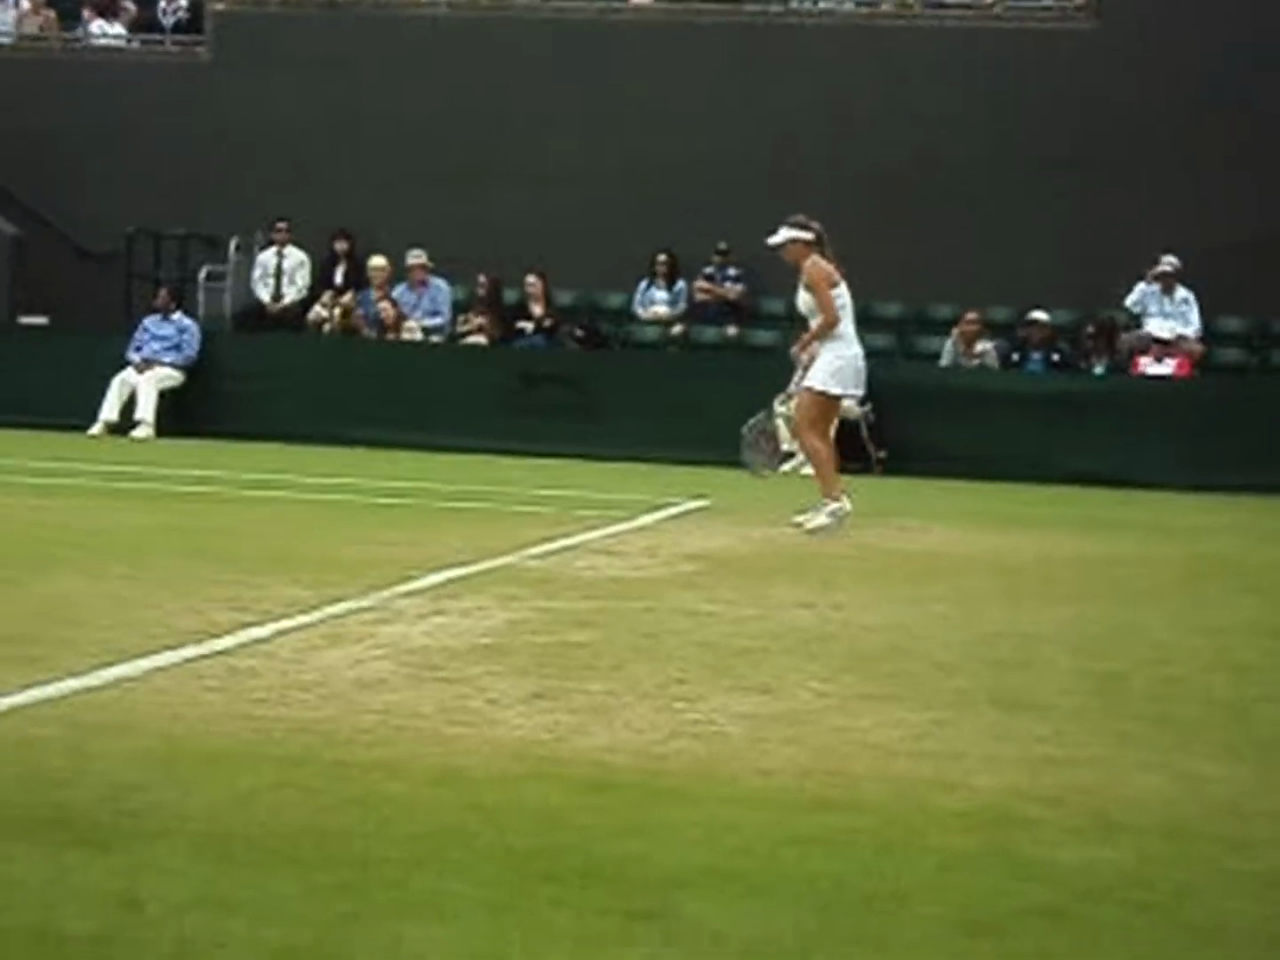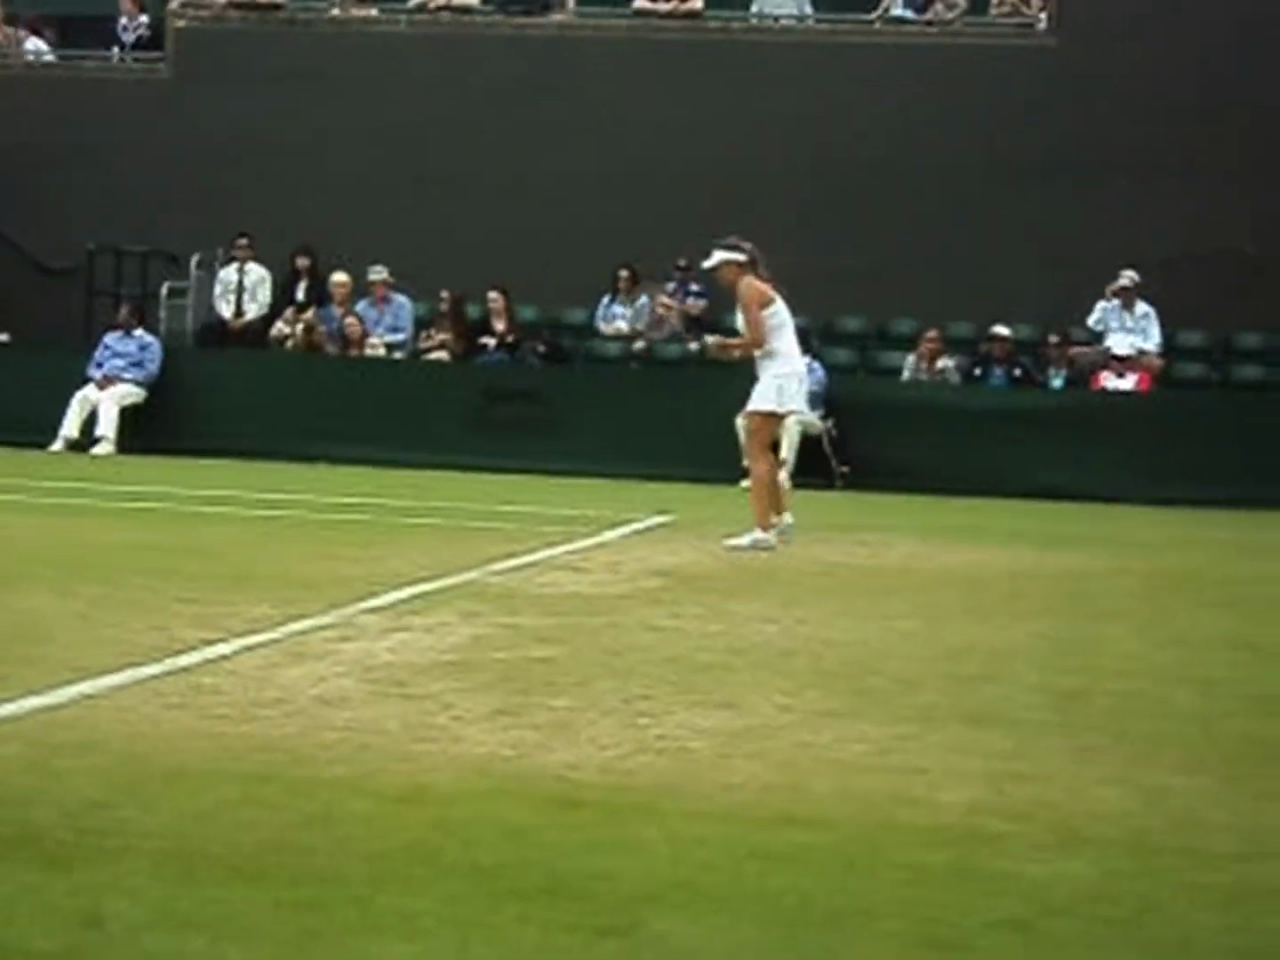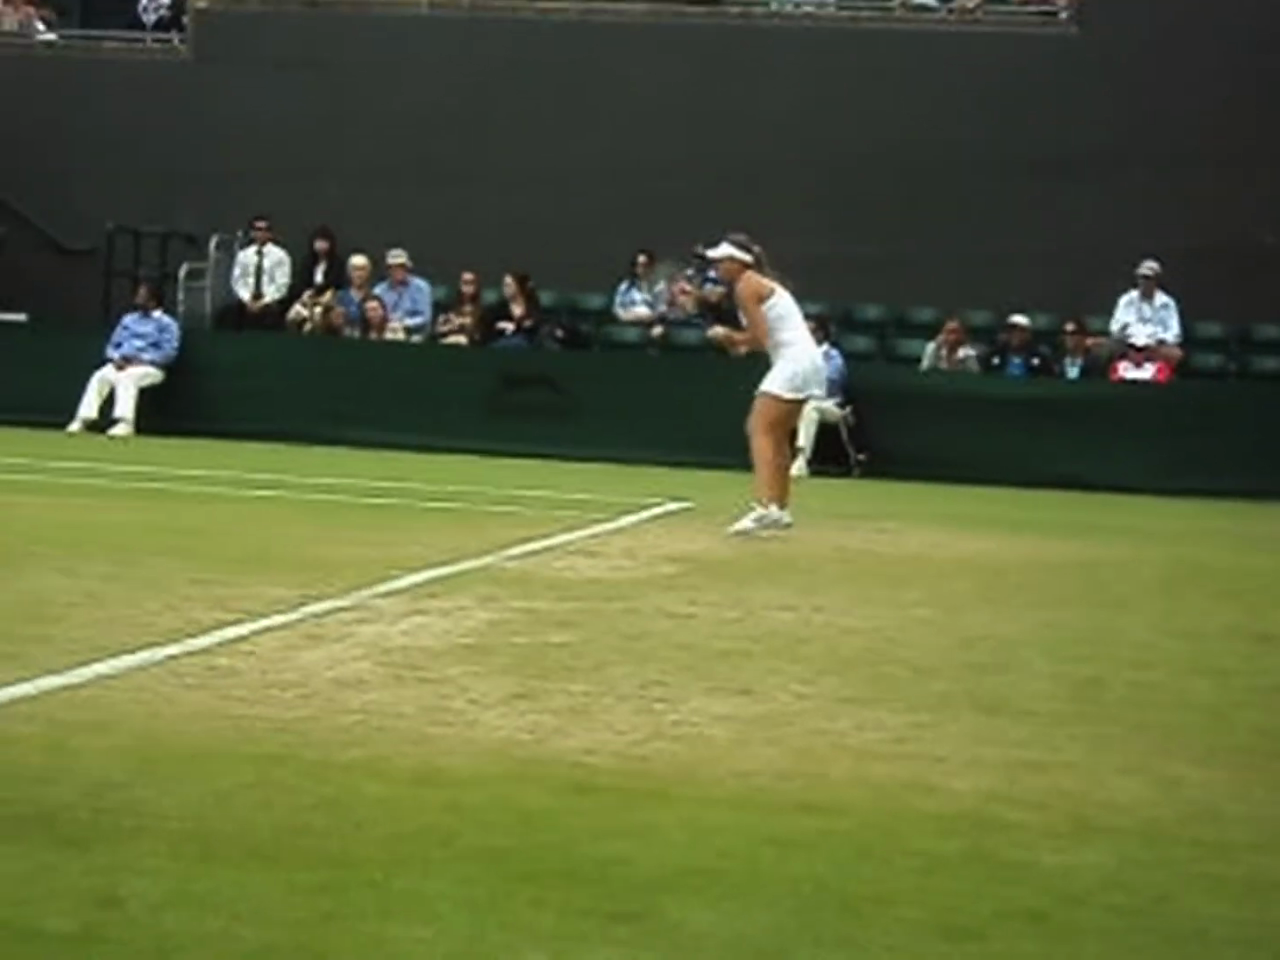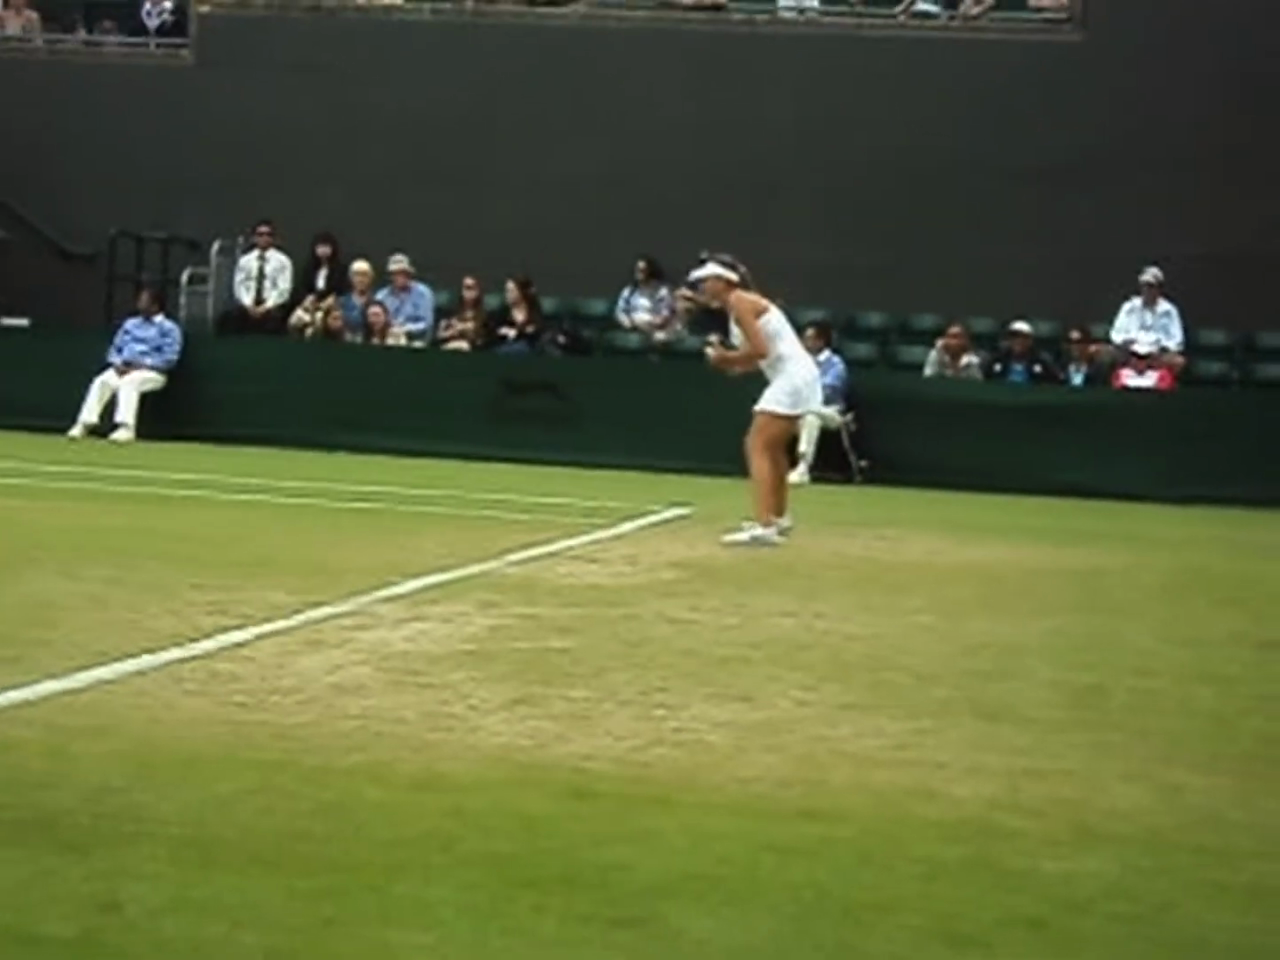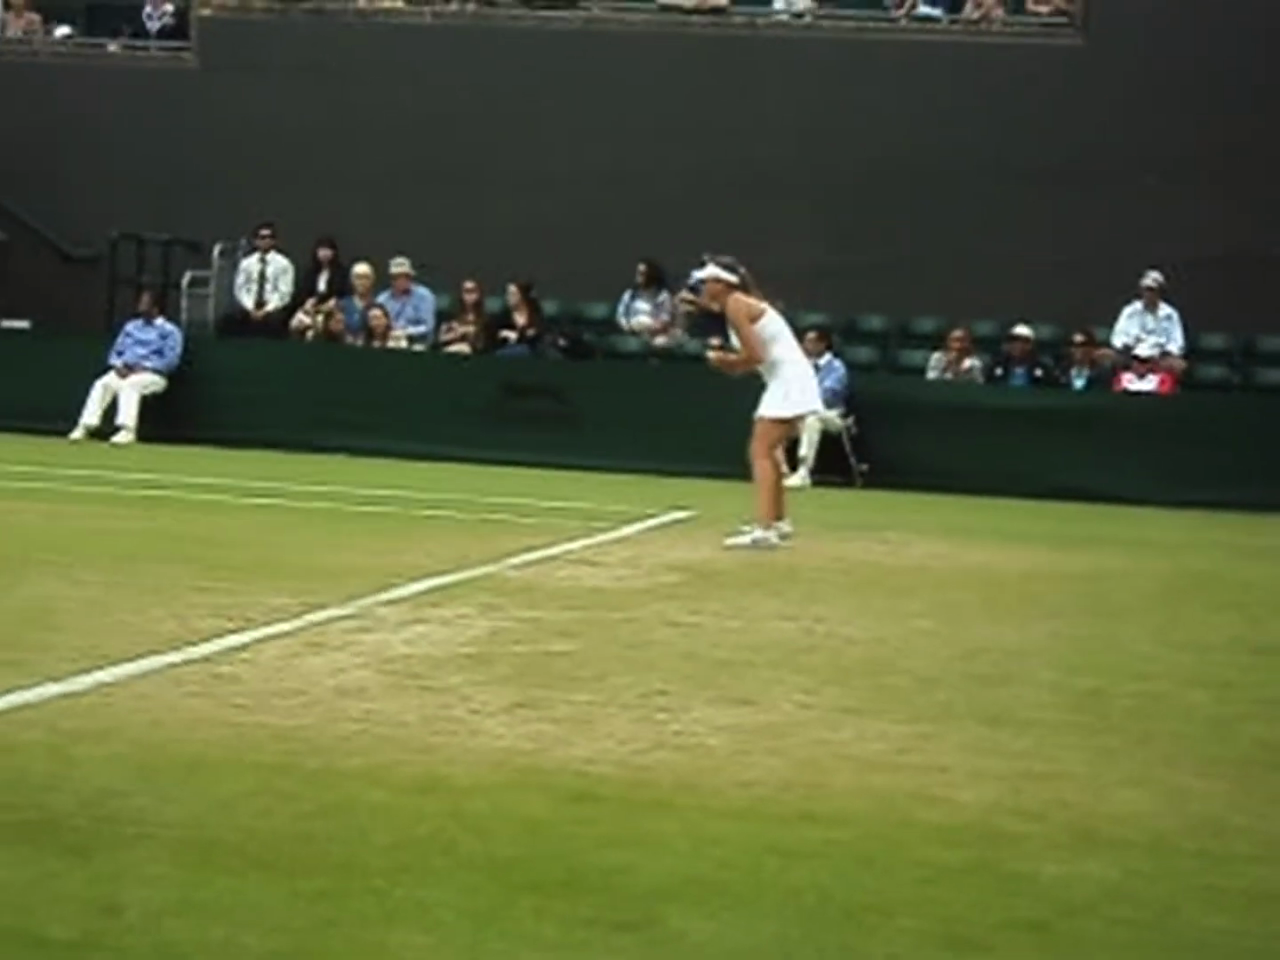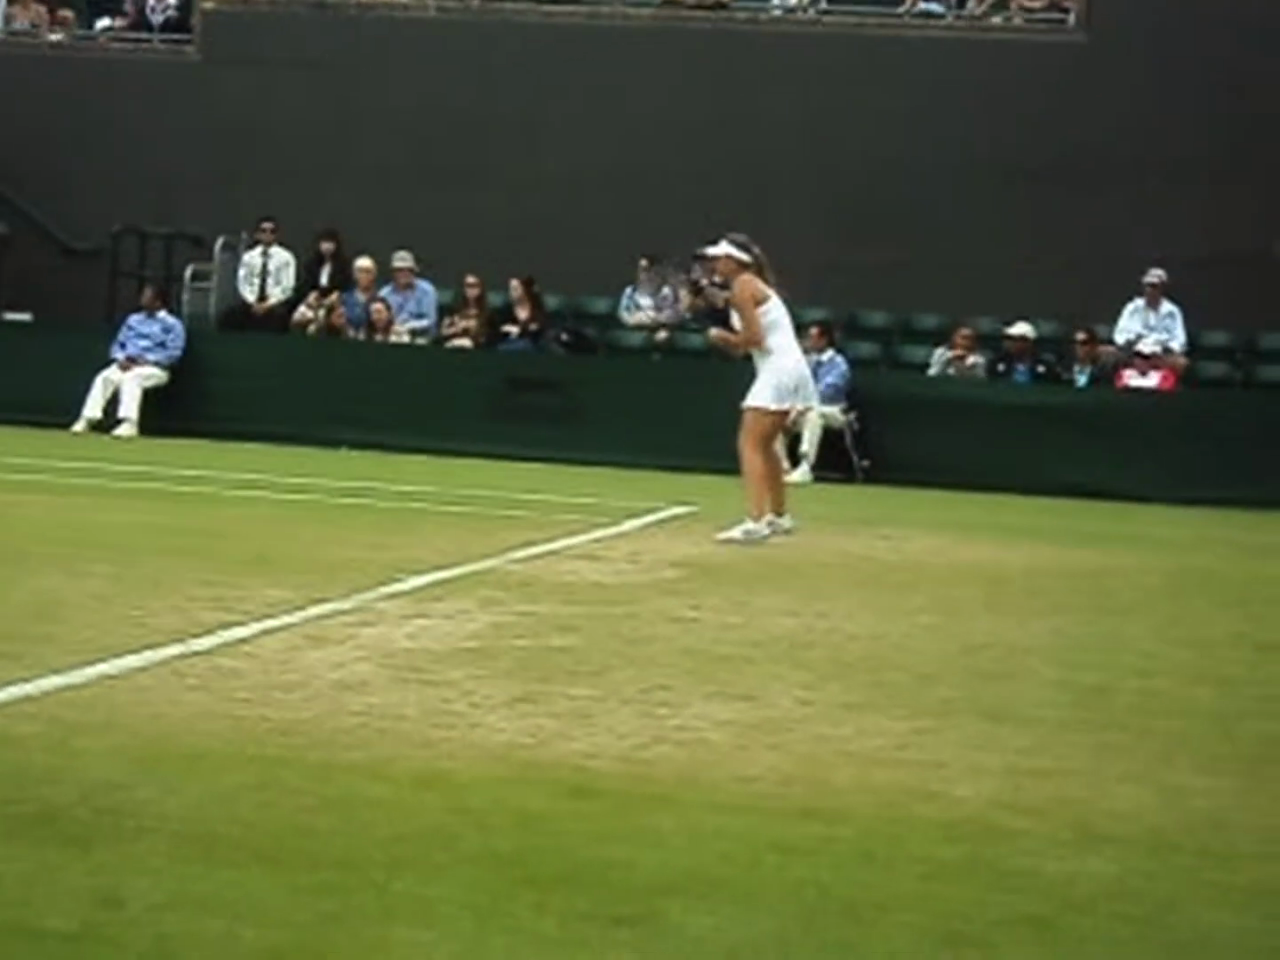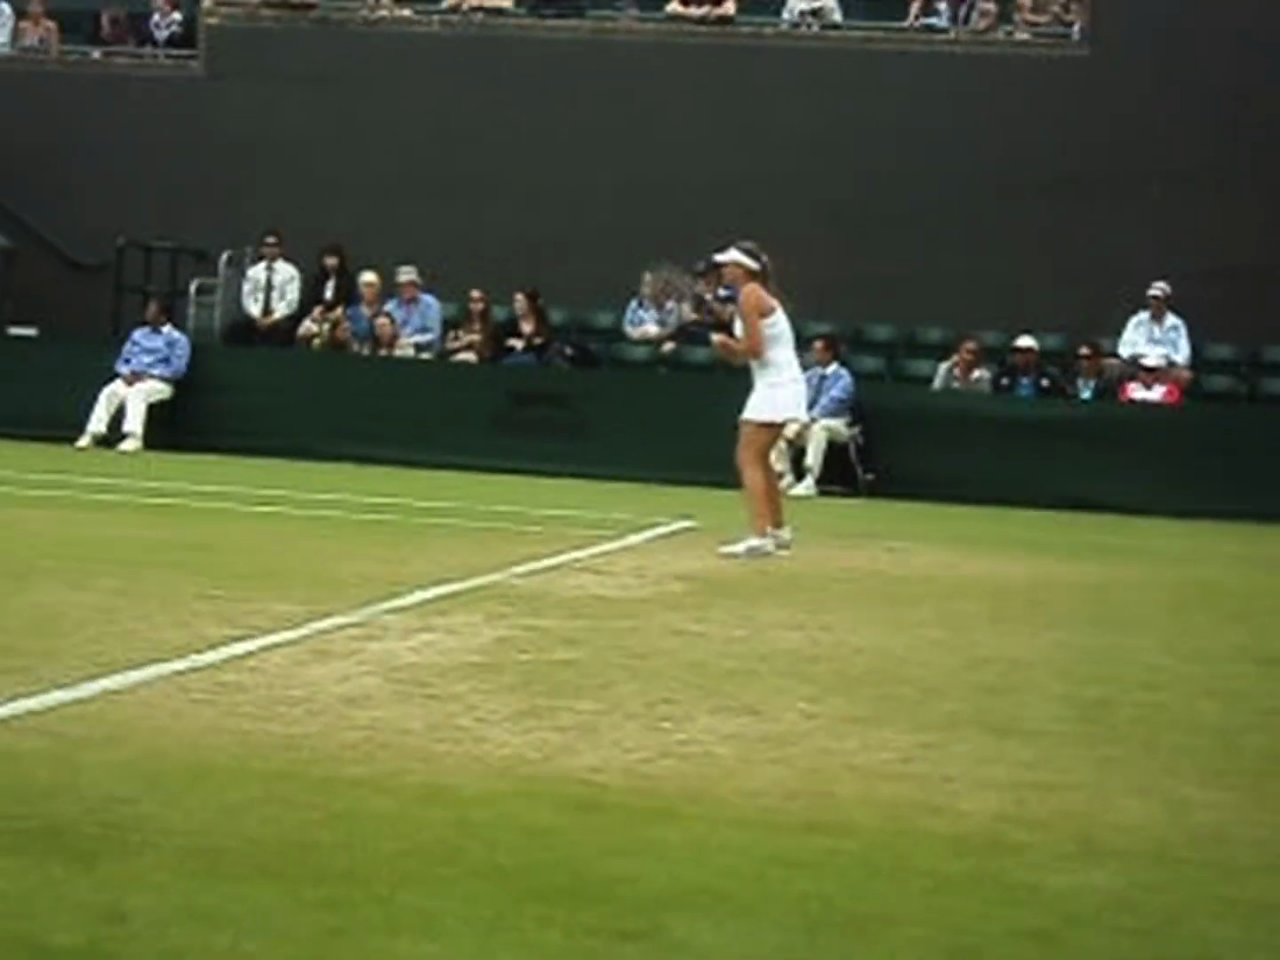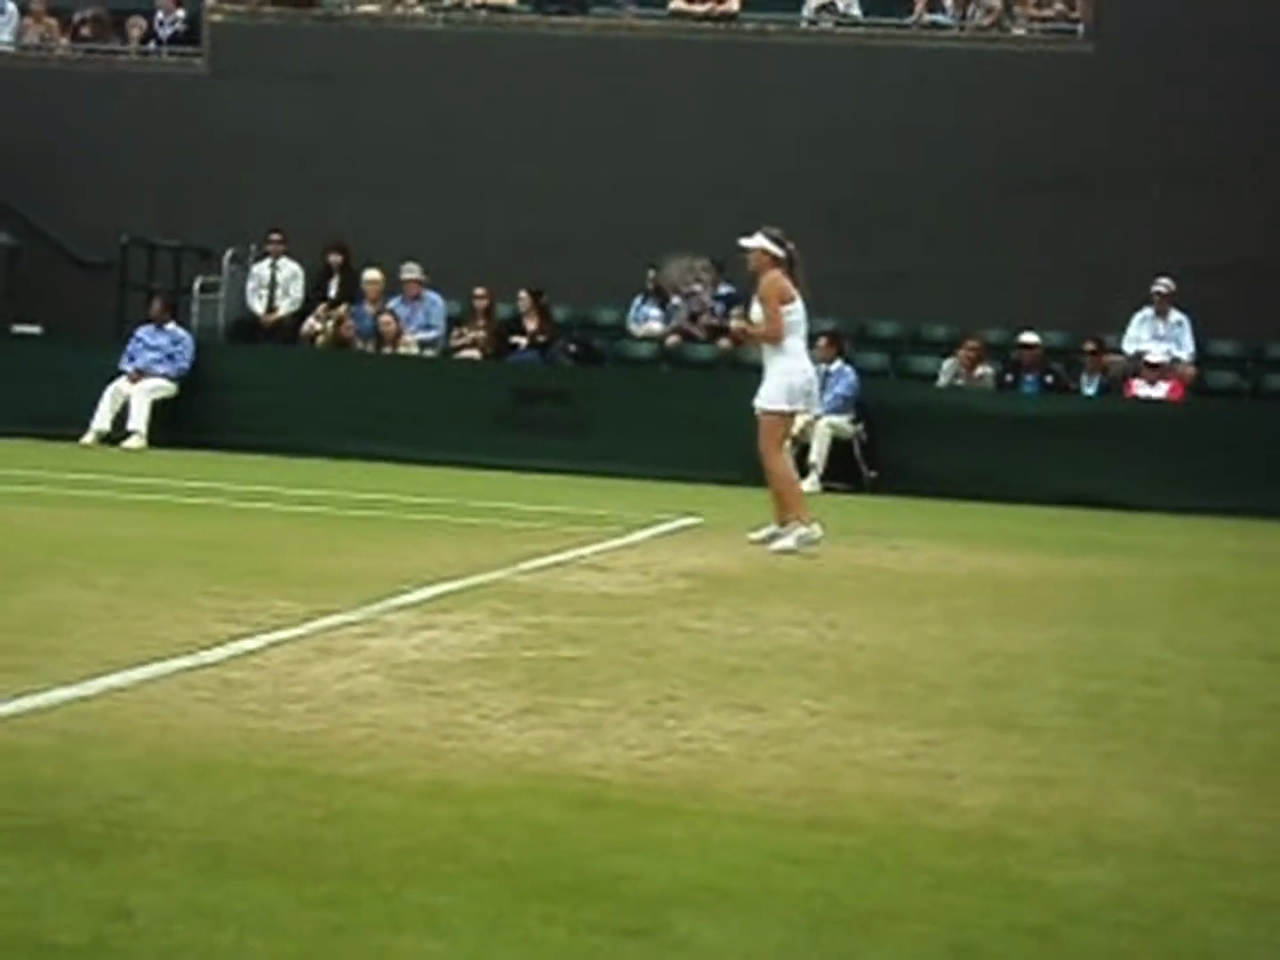
dt=0.4s
person 1, frame 1
left shoulder: (813, 269)
right shoulder: (819, 268)
left elbow: (832, 319)
left wrist: (804, 344)
right wrist: (812, 352)
left hip: (837, 358)
right hip: (835, 358)
left knee: (803, 428)
right knee: (818, 432)
left ankle: (835, 498)
right ankle: (831, 504)
person 1, frame 2
left shoulder: (747, 288)
right shoulder: (757, 287)
left elbow: (757, 339)
left wrist: (724, 344)
right wrist: (733, 347)
left hip: (779, 375)
right hip: (782, 373)
left knee: (757, 452)
right knee: (761, 449)
left ankle: (763, 532)
right ankle: (780, 516)
person 1, frame 3
left shoulder: (745, 286)
right shoulder: (760, 284)
left elbow: (760, 337)
left wrist: (729, 337)
right wrist: (740, 343)
left hip: (795, 362)
right hip: (803, 362)
left knee: (759, 429)
right knee: (777, 435)
left ankle: (764, 506)
right ankle: (779, 510)
person 1, frame 4
left shoulder: (739, 302)
right shoulder: (743, 302)
left elbow: (760, 350)
left wrist: (727, 357)
right wrist: (730, 362)
left hip: (792, 378)
right hip: (797, 376)
left knee: (756, 447)
right knee: (773, 445)
left ankle: (763, 527)
right ankle: (778, 517)
person 1, frame 5
left shoulder: (735, 306)
right shoulder: (742, 304)
left elbow: (756, 355)
left wrist: (727, 360)
right wrist: (730, 363)
left hip: (789, 382)
right hip: (790, 380)
left knee: (759, 452)
right knee: (765, 450)
left ankle: (764, 529)
right ankle: (778, 521)
person 1, frame 6
left shoulder: (742, 286)
right shoulder: (755, 285)
left elbow: (754, 337)
left wrist: (725, 338)
right wrist: (731, 341)
left hip: (778, 373)
right hip: (789, 371)
left knee: (748, 444)
right knee: (764, 444)
left ankle: (755, 522)
right ankle: (779, 516)
person 1, frame 7
left shoulder: (748, 295)
right shoulder: (759, 295)
left elbow: (755, 348)
left wrist: (726, 343)
right wrist: (731, 349)
left hip: (776, 386)
right hip: (779, 384)
left knee: (747, 458)
right knee: (758, 458)
left ankle: (759, 538)
right ankle: (778, 529)
person 1, frame 8
left shoulder: (770, 281)
right shoulder: (780, 283)
left elbow: (775, 333)
left wrist: (745, 328)
right wrist: (748, 333)
left hip: (786, 375)
right hip: (787, 374)
left knee: (772, 451)
right knee: (771, 451)
left ankle: (806, 525)
right ankle: (782, 524)
